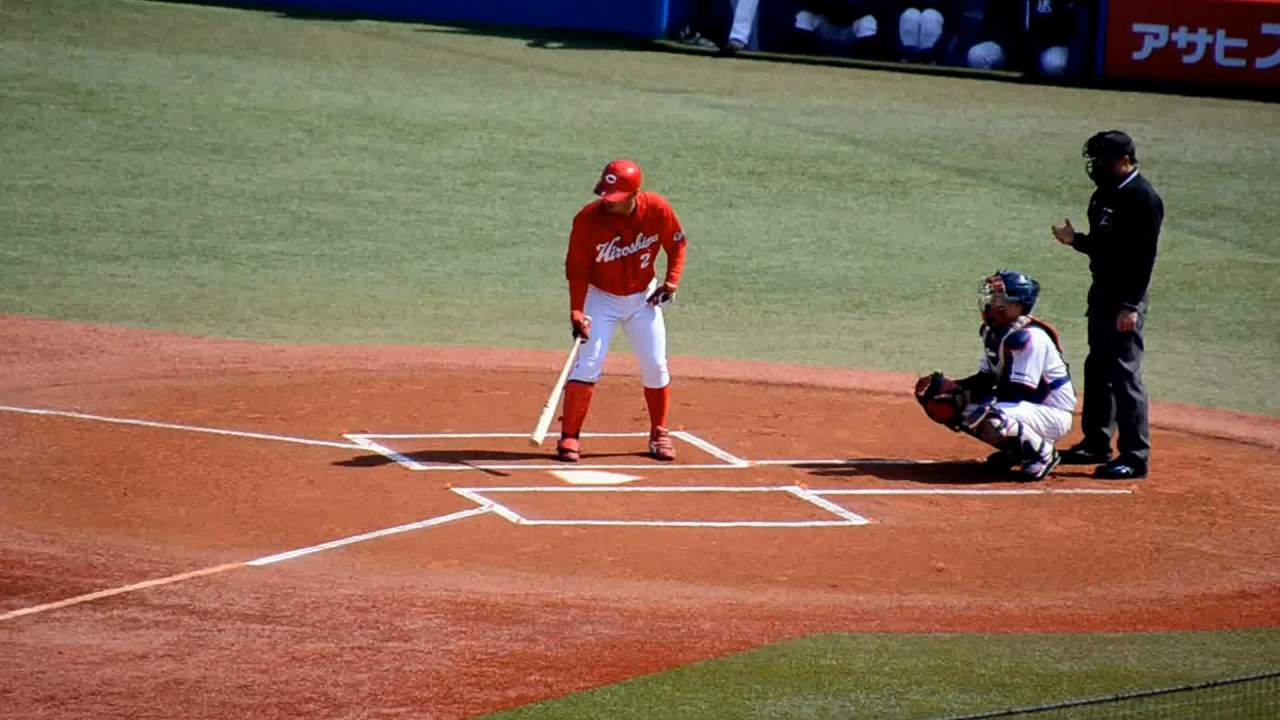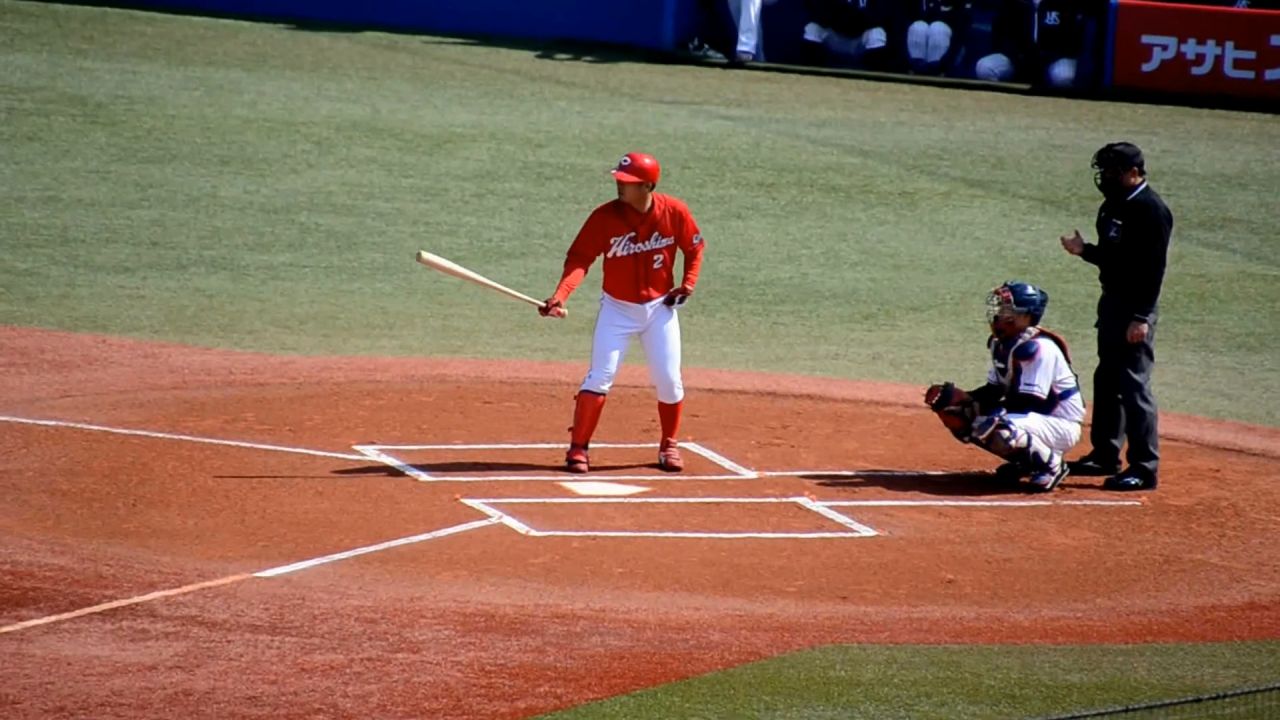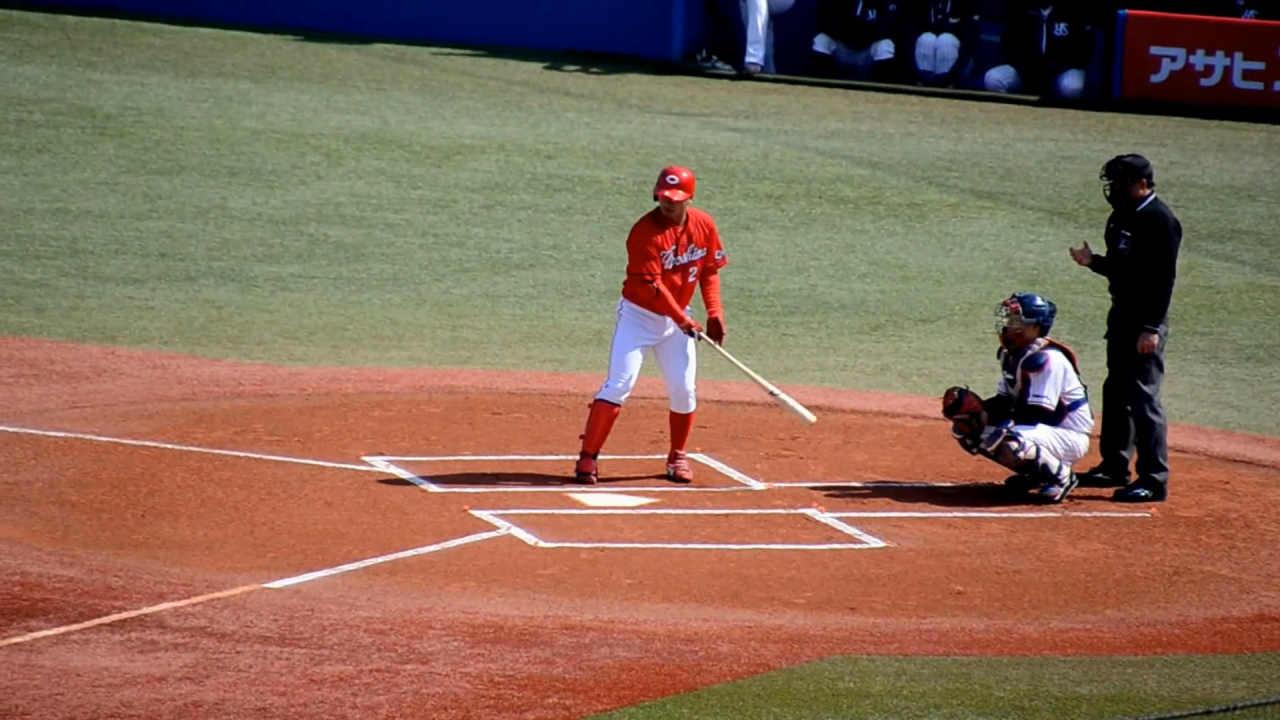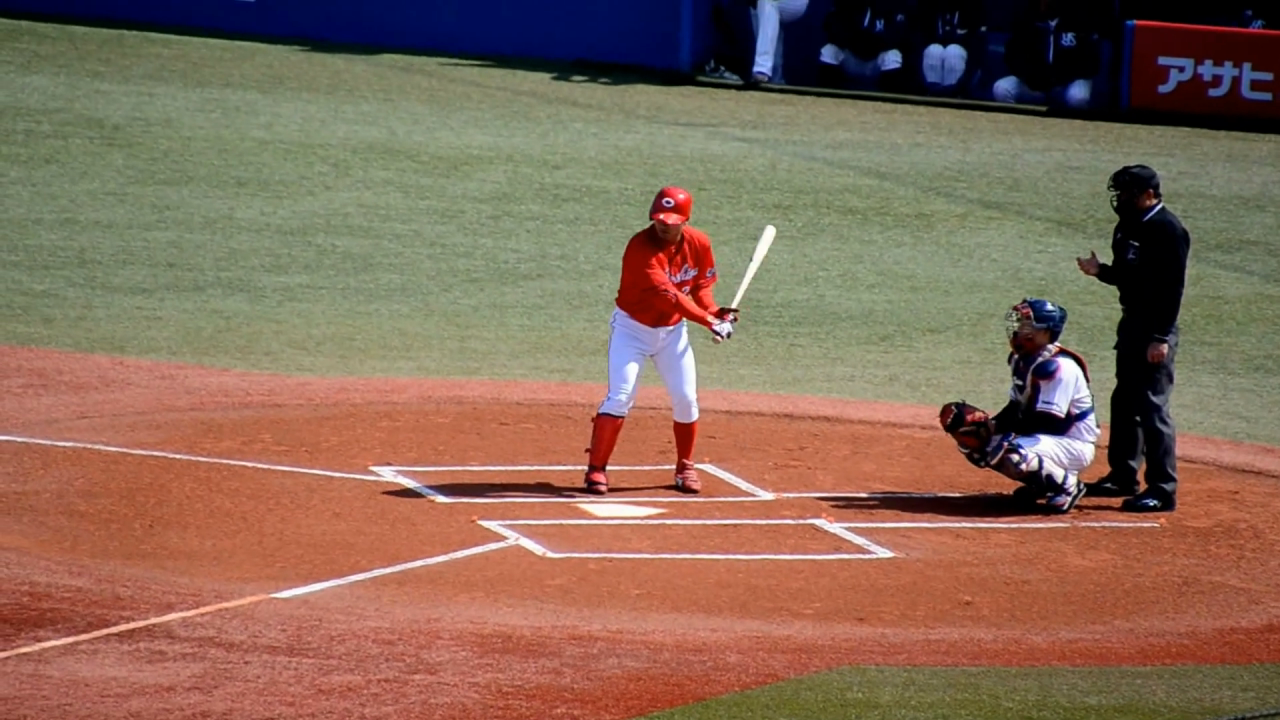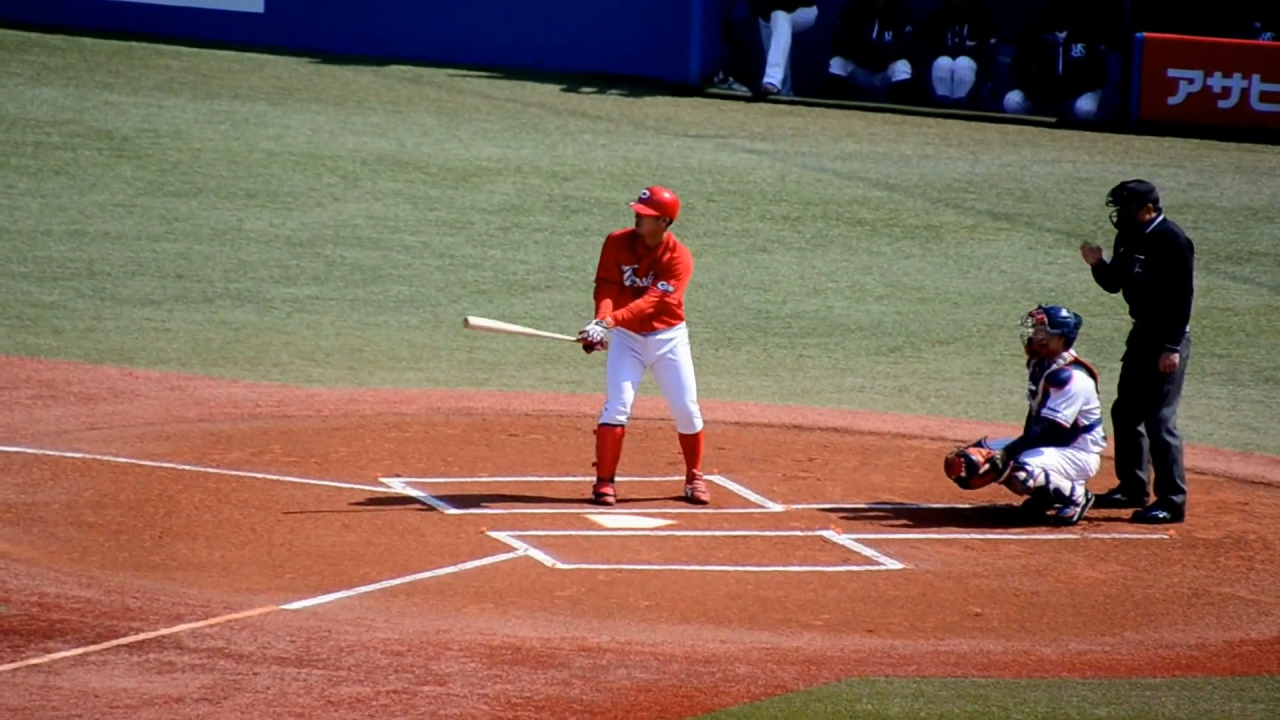
dt=0.4s
person 1, frame 1
left shoulder: (1141, 198)
right shoulder: (1105, 193)
left elbow: (1144, 256)
left wrist: (1130, 306)
right wrist: (1075, 239)
left hip: (1124, 296)
right hip: (1100, 290)
left knee: (1123, 373)
right knee: (1097, 369)
left ankle: (1134, 457)
right ankle: (1096, 443)
person 1, frame 2
left shoulder: (1151, 210)
right shoulder: (1113, 205)
left elbow: (1154, 268)
left wrist: (1140, 317)
right wrist: (1085, 251)
left hip: (1135, 307)
right hip: (1111, 302)
left knee: (1134, 385)
right knee: (1107, 381)
left ankle: (1144, 469)
right ankle: (1105, 455)
person 1, frame 3
left shoulder: (1159, 220)
right shoulder: (1120, 215)
left elbow: (1164, 278)
left wrist: (1151, 328)
right wrist: (1093, 261)
left hip: (1144, 319)
right hip: (1120, 313)
left knee: (1143, 396)
right knee: (1115, 392)
left ankle: (1153, 480)
right ankle: (1114, 466)
person 1, frame 4
left shoulder: (1167, 230)
right shoulder: (1128, 225)
left elbow: (1173, 287)
left wrist: (1160, 337)
right wrist: (1100, 271)
left hip: (1155, 329)
right hip: (1131, 323)
left knee: (1152, 406)
right knee: (1124, 402)
left ankle: (1162, 490)
right ankle: (1123, 476)
person 1, frame 5
left shoulder: (1170, 240)
right shoulder: (1127, 237)
left elbow: (1181, 297)
right elbow: (1114, 284)
left wrist: (1172, 347)
right wrist: (1098, 264)
left hip: (1167, 340)
right hip: (1141, 335)
left knee: (1159, 418)
right knee: (1125, 413)
left ankle: (1172, 501)
right ankle: (1133, 488)
person 2, frame 1
left shoulder: (657, 208)
right shoulder: (587, 219)
left elbow: (677, 245)
right elbow: (579, 270)
left wrist: (671, 282)
right wrist: (577, 312)
left hip: (644, 297)
right hip: (601, 298)
left knee: (656, 365)
right knee: (588, 366)
left ankle: (659, 434)
right ankle: (569, 436)
person 2, frame 2
left shoulder: (675, 212)
right shoulder: (603, 217)
left elbow: (694, 249)
right elbow: (579, 260)
left wrist: (688, 284)
right wrist: (560, 296)
left hip: (659, 306)
right hip: (616, 307)
left knee: (669, 381)
right knee: (600, 378)
left ankle: (669, 445)
right ankle: (578, 447)
person 2, frame 3
left shoulder: (704, 225)
right shoulder: (645, 232)
left elbow: (709, 272)
right elbow: (652, 286)
left wrist: (714, 314)
right wrist: (686, 322)
left hip: (676, 319)
right hip: (638, 315)
left knee: (683, 391)
right knee: (618, 386)
left ankle: (677, 456)
right ankle: (587, 456)
person 2, frame 4
left shoulder: (699, 244)
right shoulder: (641, 247)
left elbow: (700, 284)
right elbow: (665, 295)
left wrist: (714, 310)
right wrist: (711, 322)
left hip: (673, 328)
right hip: (632, 326)
left knee: (685, 399)
right knee: (619, 398)
left ankle: (685, 467)
right ankle: (596, 469)
person 2, frame 5
left shoulder: (679, 256)
right shoulder: (617, 242)
left elbow: (653, 301)
right elbow: (606, 287)
left wrist: (608, 321)
right wrist: (599, 325)
left hip: (670, 338)
right hip: (627, 337)
left knee: (686, 410)
right knee: (617, 407)
left ankle: (695, 478)
right ankle: (605, 481)
person 3, frame 1
left shoulder: (1029, 337)
right shoulder: (993, 332)
left elbow: (1018, 393)
right elbow: (985, 380)
left wrist: (967, 397)
right wrist: (952, 387)
left hip: (1051, 414)
right hip: (1019, 406)
left knee: (992, 419)
right knee: (953, 407)
left ankle: (1042, 452)
right ankle: (1016, 450)
person 3, frame 2
left shoulder: (1037, 348)
right shoulder: (1001, 344)
left elbow: (1029, 403)
right elbow: (993, 392)
left wrist: (976, 408)
right wrist: (961, 398)
left hip: (1060, 425)
right hip: (1031, 418)
left knee: (1001, 431)
right knee: (958, 418)
left ankle: (1051, 464)
right ankle: (1024, 460)
person 3, frame 3
left shoulder: (1047, 359)
right shoulder: (1011, 354)
left elbow: (1037, 415)
right elbow: (1003, 403)
left wrist: (985, 417)
right wrist: (972, 409)
left hip: (1069, 436)
right hip: (1039, 430)
left knee: (1010, 442)
right knee: (965, 429)
left ankle: (1060, 475)
right ankle: (1032, 471)
person 3, frame 4
left shoulder: (1058, 367)
right shoulder: (1021, 359)
left elbow: (1044, 422)
right elbow: (1015, 408)
left wrist: (995, 428)
left hip: (1073, 444)
right hip: (1039, 436)
left knee: (1013, 456)
left ankle: (1067, 483)
right ankle: (1041, 482)
person 3, frame 5
left shoulder: (1071, 376)
right shoulder: (1039, 365)
left elbow: (1046, 429)
left wrist: (1004, 454)
right wrist: (1021, 448)
left hip: (1077, 454)
right hip: (1045, 446)
left knee: (1020, 472)
right knee: (978, 454)
left ankle: (1075, 495)
right ankle: (1045, 493)
